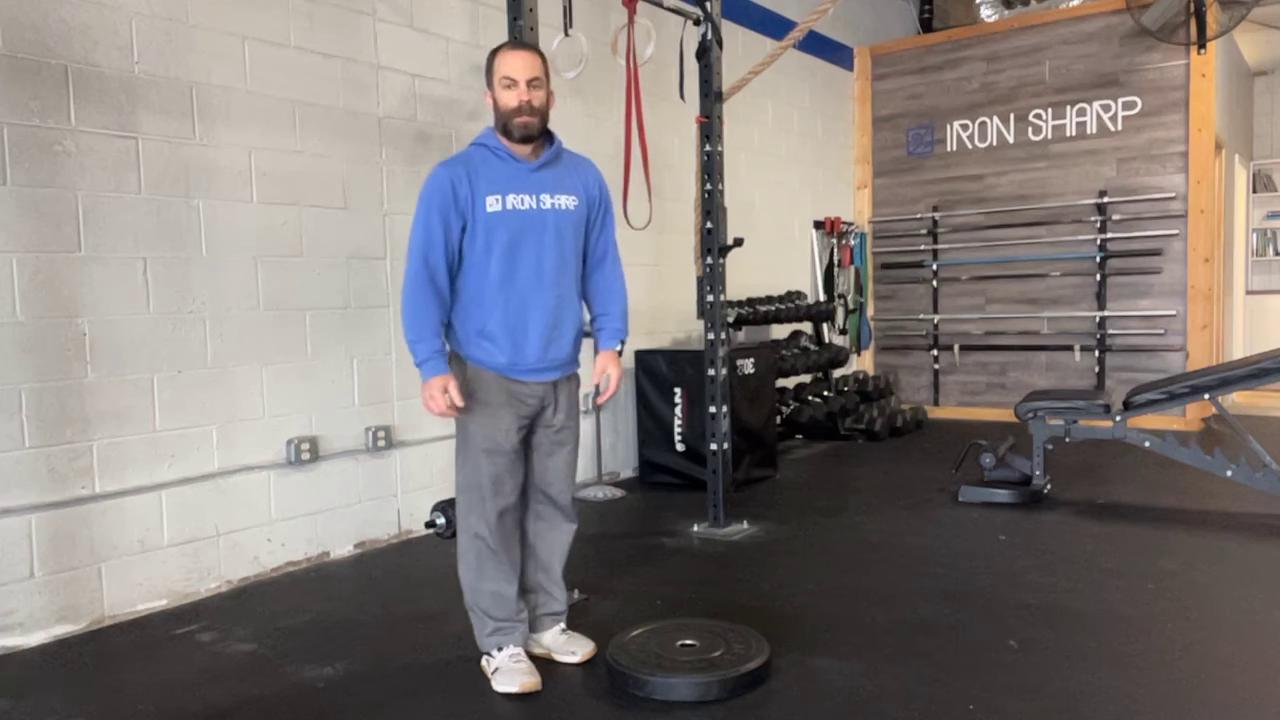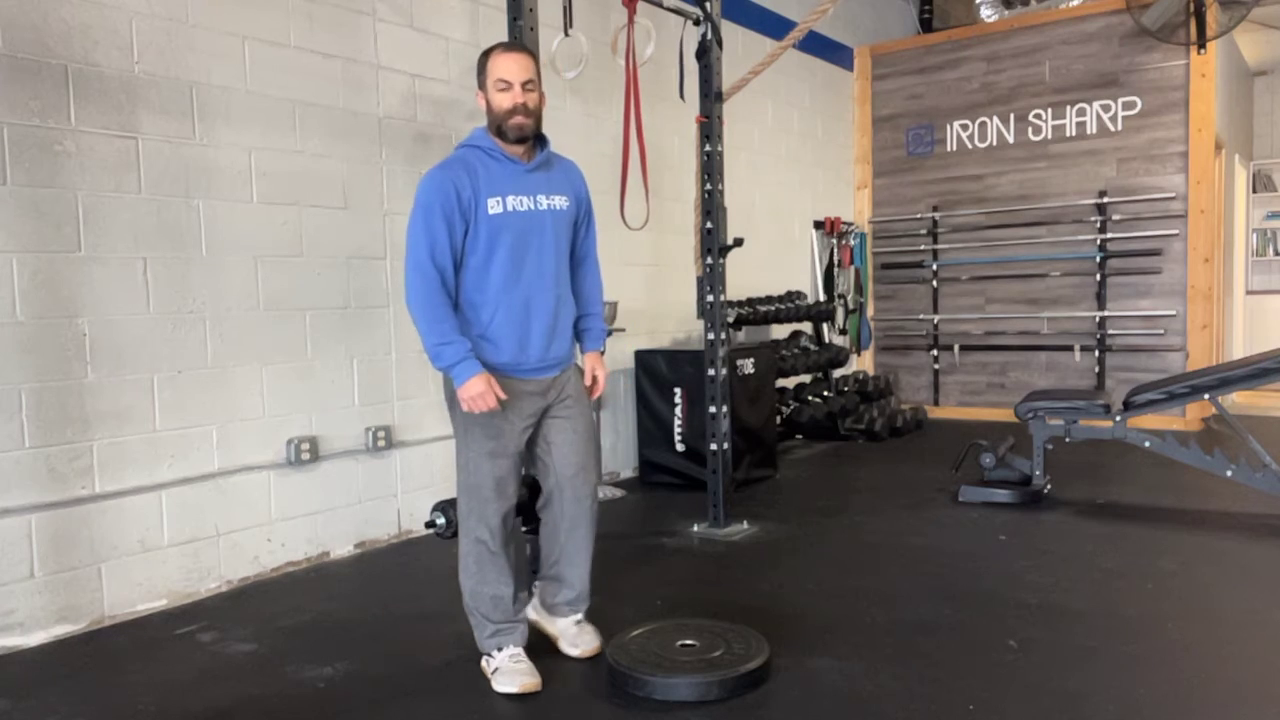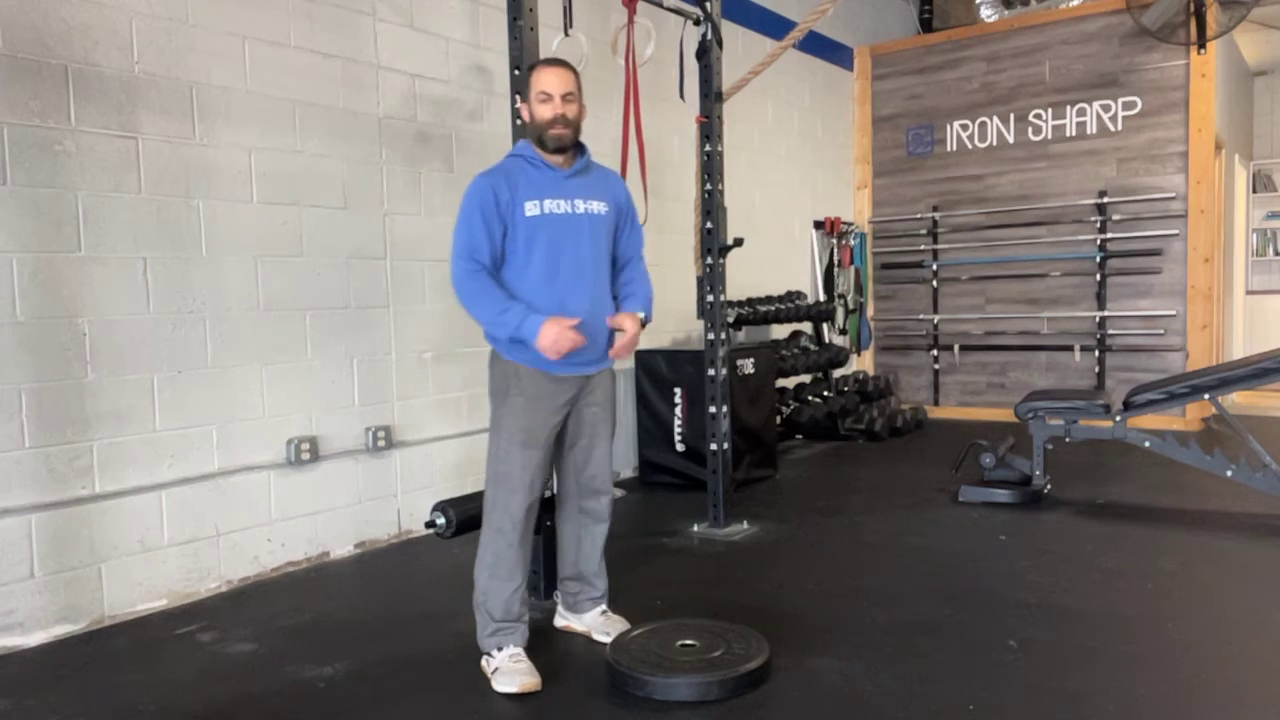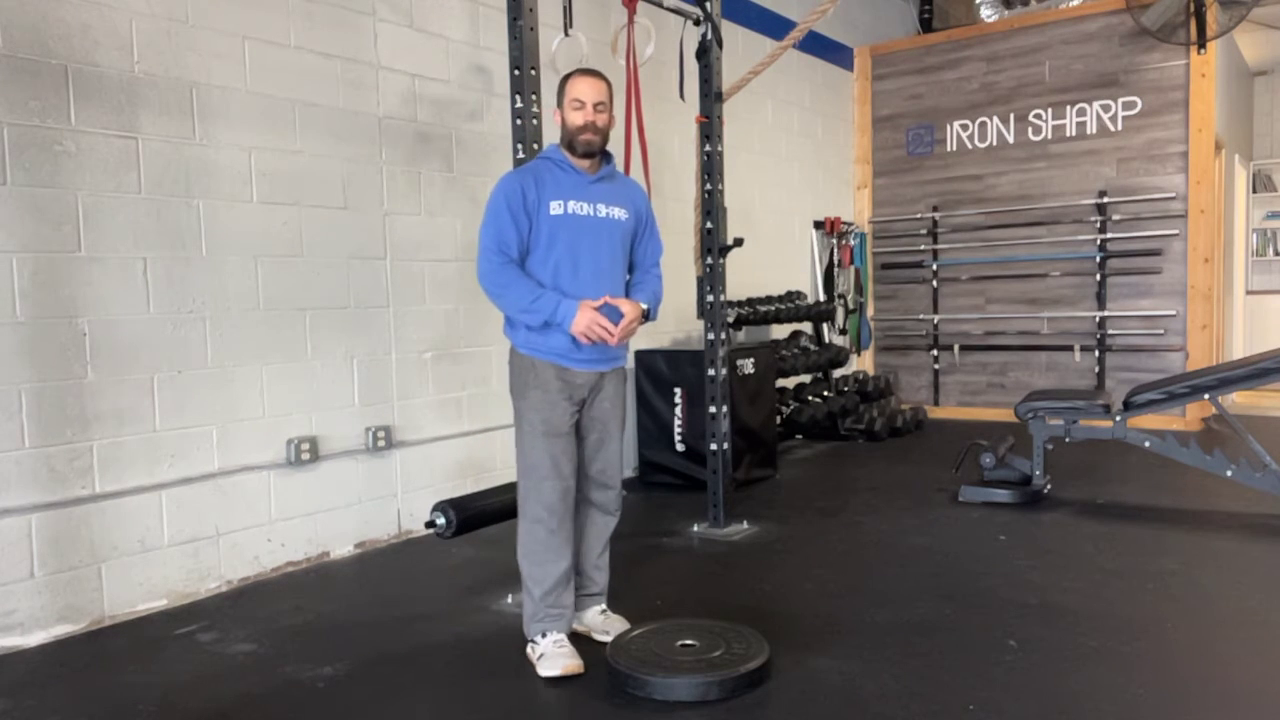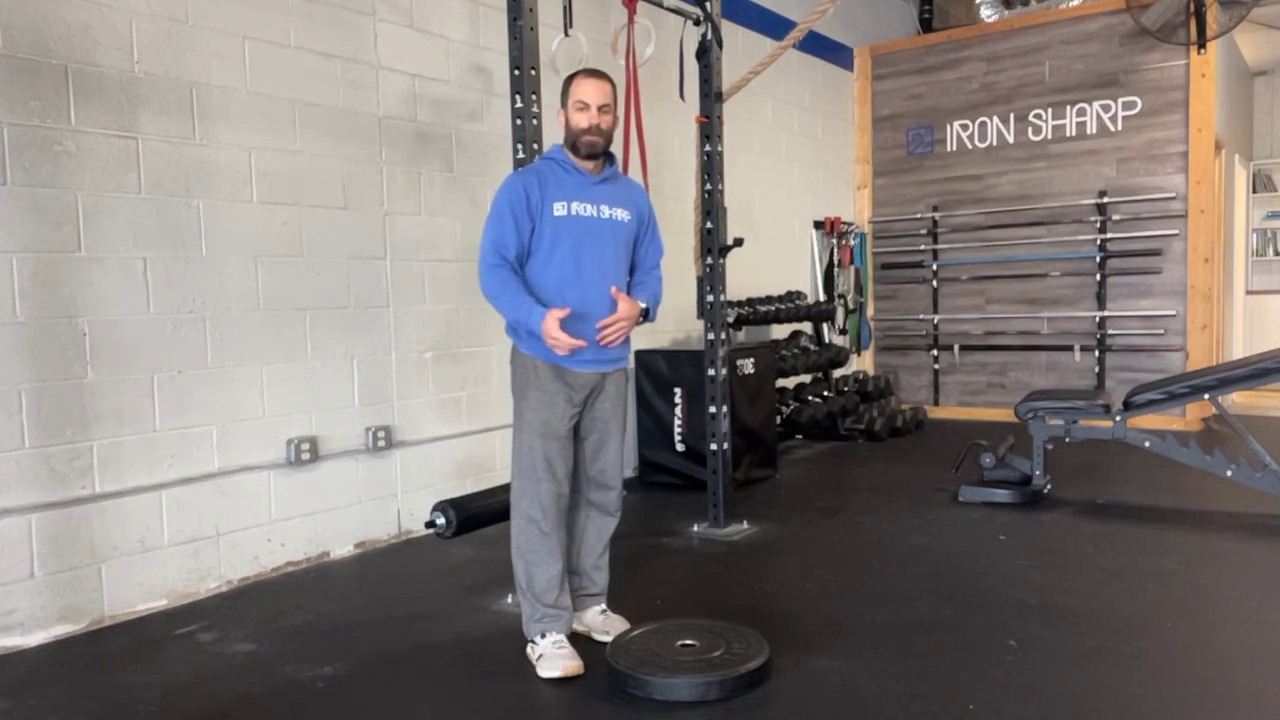
dt=0.5s
person 1, frame 1
left shoulder: (583, 178)
right shoulder: (456, 178)
left elbow: (603, 265)
right elbow: (426, 274)
left wrist: (610, 341)
right wrist: (431, 364)
left hip: (560, 376)
right hip: (488, 377)
left knee: (553, 506)
right knee: (490, 512)
left ankle: (546, 622)
right ankle: (501, 641)
person 1, frame 2
left shoulder: (568, 179)
right shoulder: (452, 179)
right elbow: (426, 281)
left wrist: (593, 343)
right wrist: (462, 368)
left hip: (562, 373)
right hip: (489, 379)
left knee: (577, 490)
right knee: (488, 514)
left ankle: (559, 604)
right ankle: (501, 643)
person 1, frame 3
left shoulder: (609, 186)
right shoulder: (496, 186)
left elbow: (630, 262)
right elbow: (470, 274)
left wrist: (634, 310)
right wrist: (533, 326)
left hip: (595, 370)
right hip: (527, 371)
left knee: (591, 495)
right knee: (512, 505)
left ankle: (582, 603)
right ankle: (502, 642)
person 1, frame 4
left shoulder: (631, 196)
right shoulder: (523, 185)
left elbow: (648, 268)
right elbow: (495, 268)
left wrist: (640, 306)
right wrist: (566, 311)
left hip: (608, 368)
right hip: (544, 364)
left knee: (601, 491)
right knee: (548, 495)
left ankle: (589, 604)
right ankle: (547, 628)
person 1, frame 5
left shoulder: (633, 196)
right shoulder: (527, 186)
left elbow: (649, 269)
right elbow: (495, 268)
left wrist: (639, 305)
right wrist: (537, 319)
left hip: (611, 366)
right hip: (546, 366)
left knee: (601, 491)
right knee: (543, 495)
left ankle: (589, 603)
right ankle: (546, 628)
